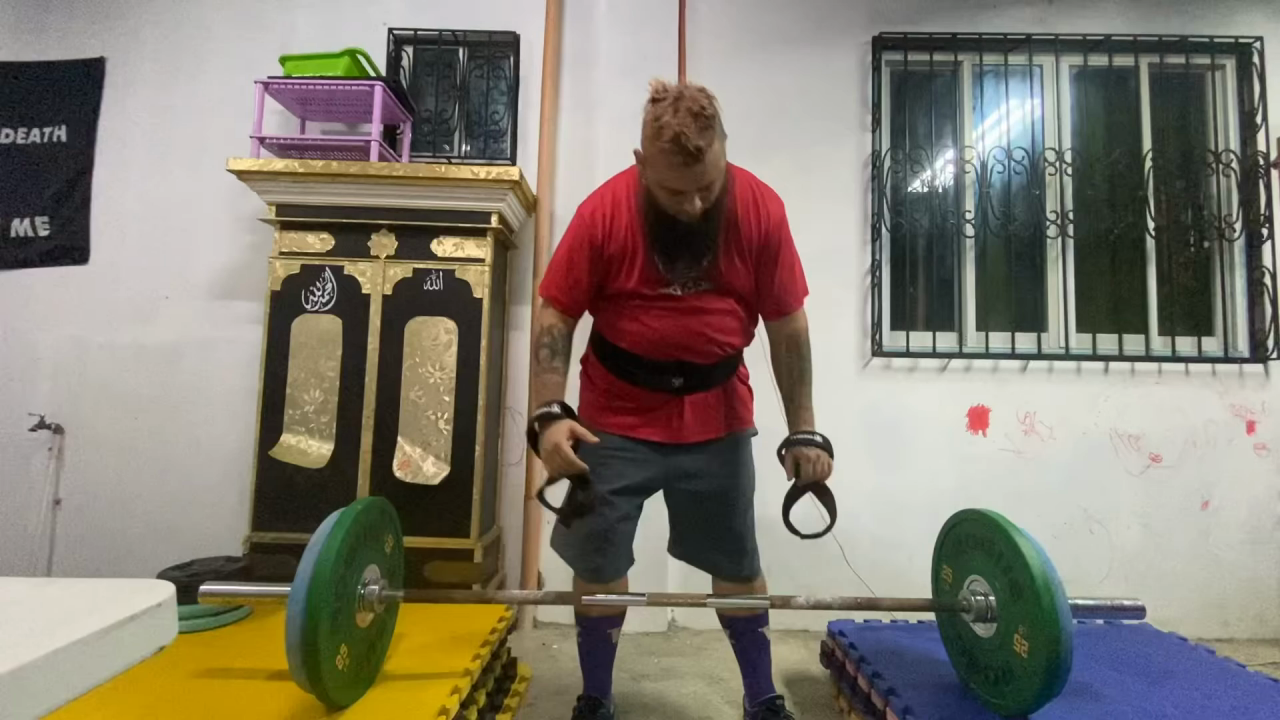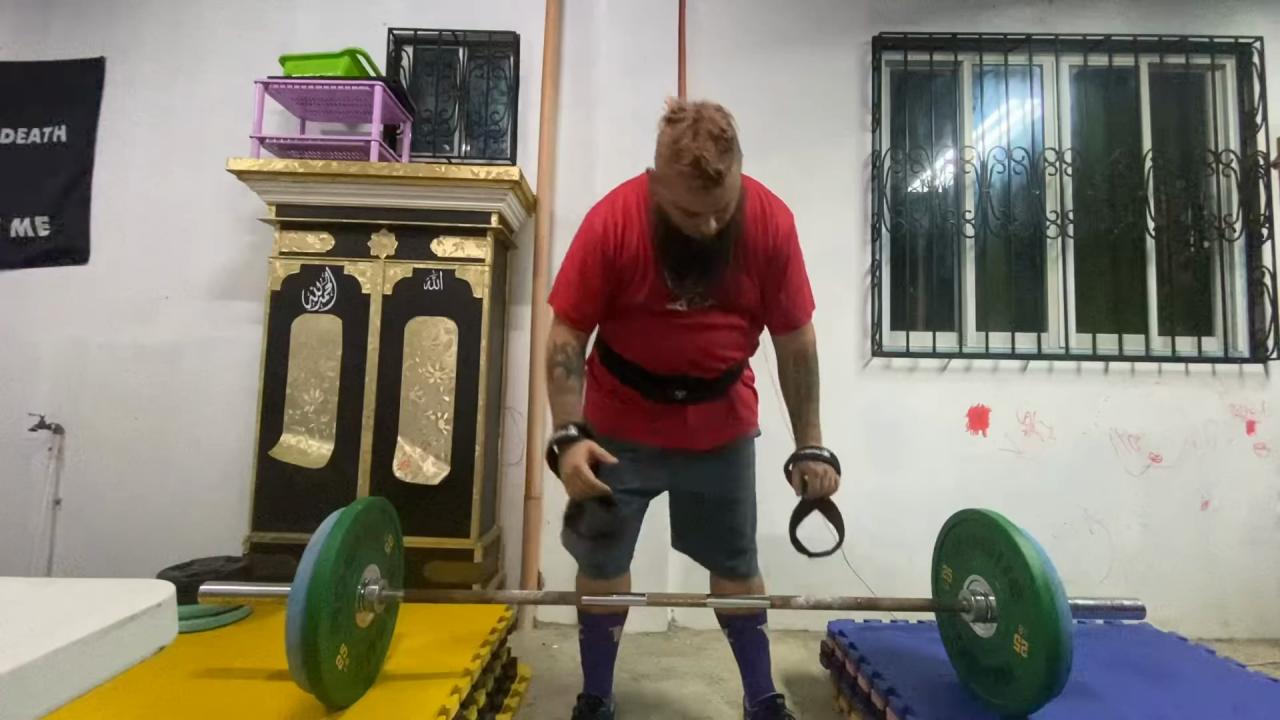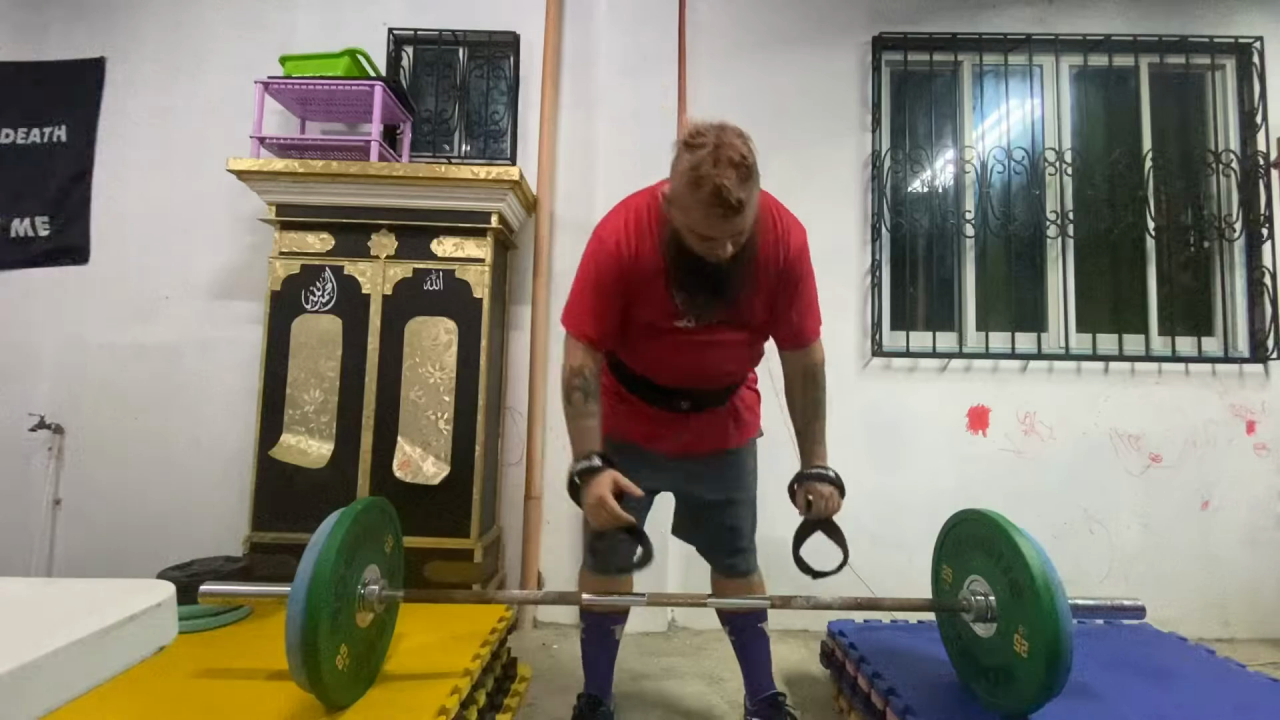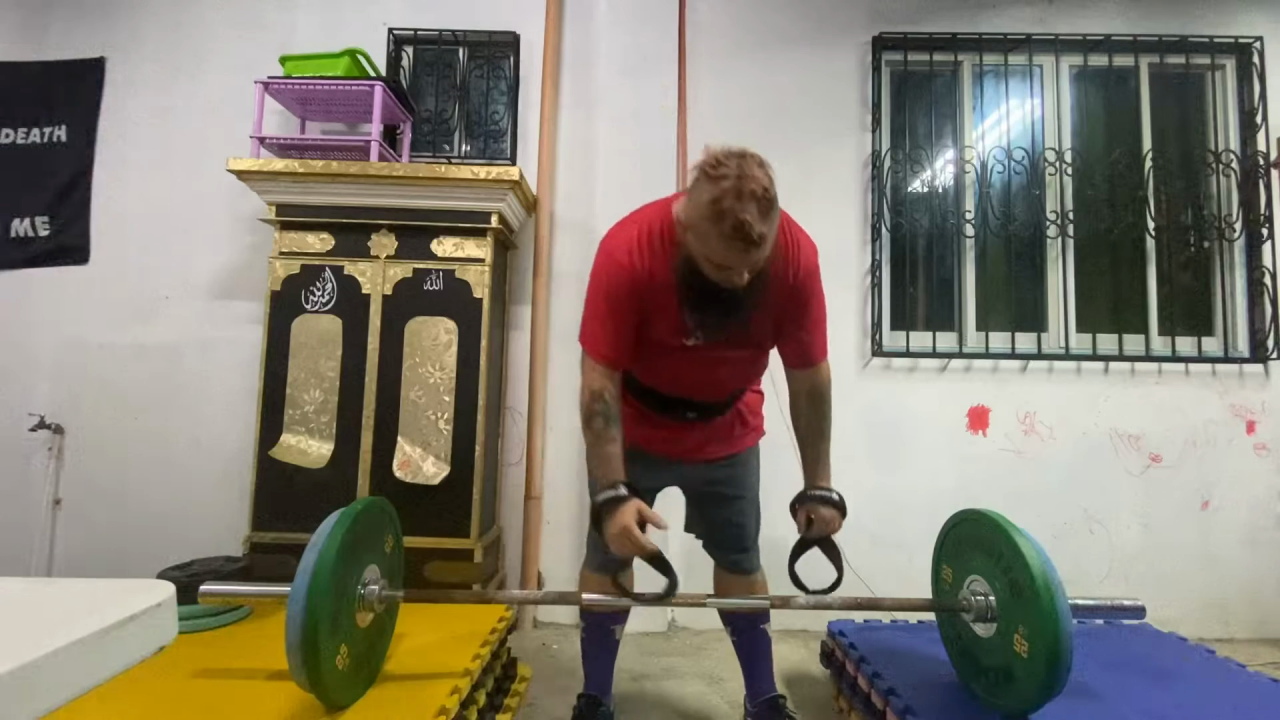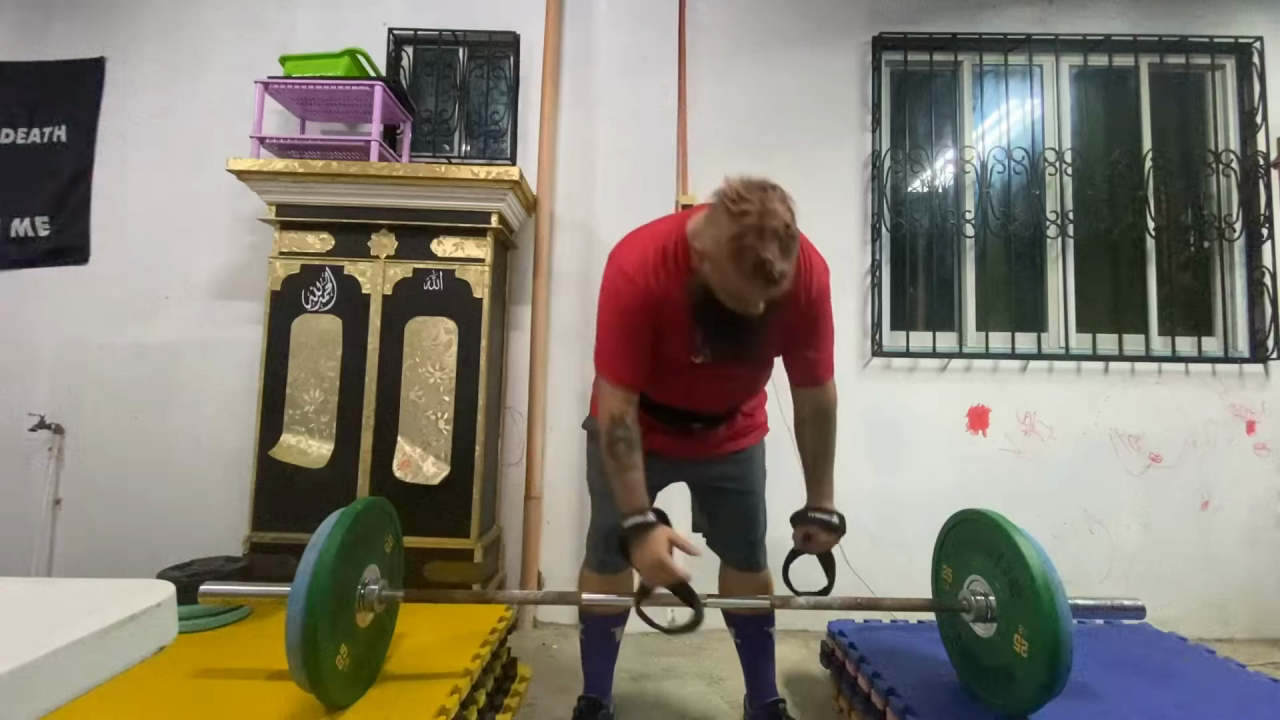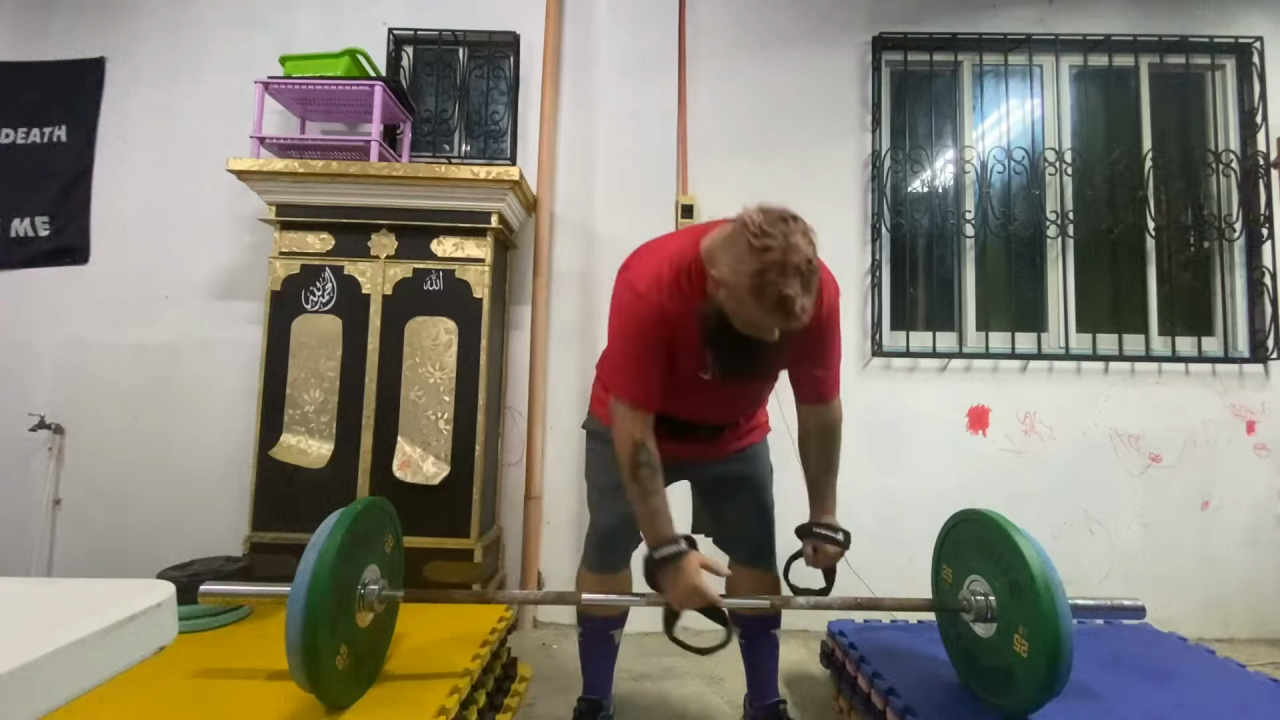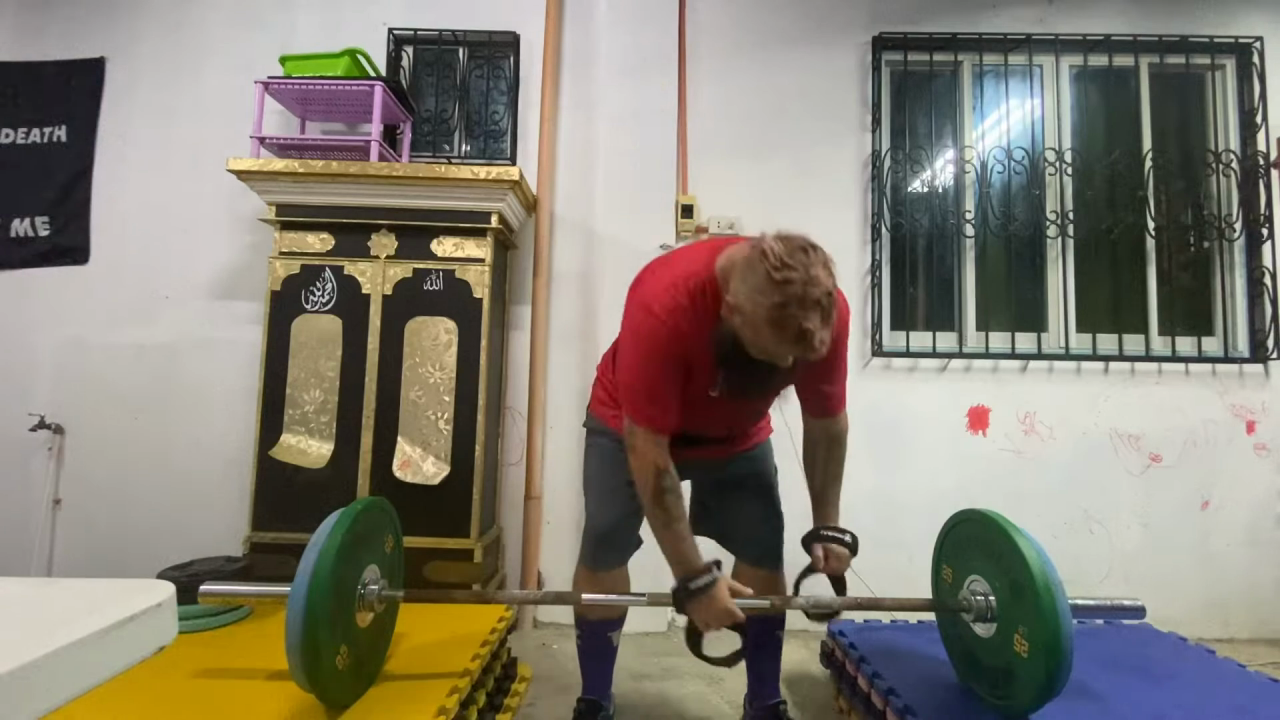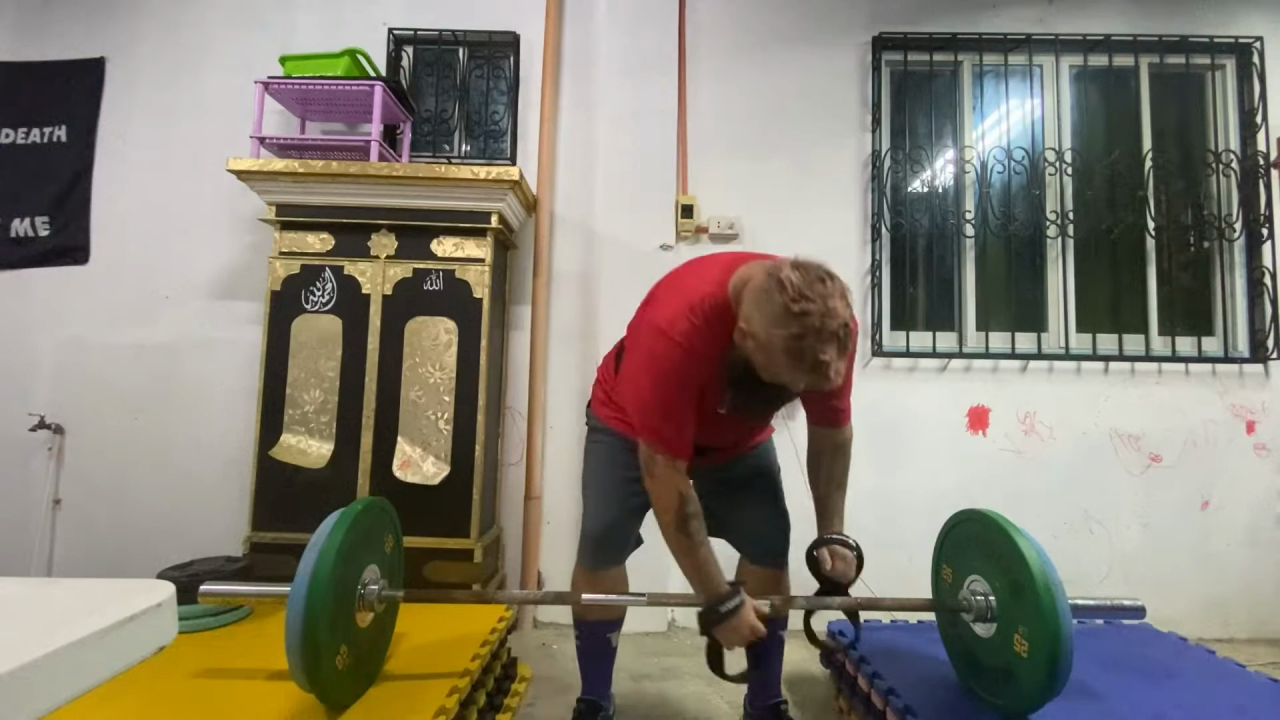
dt=0.1s
person 1, frame 1
left shoulder: (760, 208)
right shoulder: (603, 213)
left elbow: (788, 325)
right elbow: (553, 318)
left wrist: (803, 430)
right wrist: (548, 415)
left hip: (717, 421)
right hip: (614, 421)
left knee: (737, 563)
right knee: (598, 562)
person 1, frame 2
left shoulder: (770, 220)
right shoulder: (612, 223)
left elbow: (796, 339)
right elbow: (566, 333)
left wrist: (810, 445)
right wrist: (567, 435)
left hip: (720, 424)
right hip: (622, 425)
left knee: (735, 562)
right knee: (602, 560)
person 1, frame 3
left shoulder: (783, 235)
right shoulder: (619, 237)
left elbow: (803, 357)
right elbow: (582, 358)
left wrist: (814, 464)
right wrist: (588, 466)
left hip: (723, 428)
right hip: (628, 426)
left knee: (735, 558)
right knee: (607, 554)
person 1, frame 4
left shoulder: (794, 252)
right shoulder: (629, 250)
left elbow: (809, 375)
right elbow: (599, 380)
left wrist: (818, 483)
right wrist: (610, 494)
left hip: (728, 429)
right hip: (637, 427)
left knee: (740, 557)
right knee: (608, 554)
person 1, frame 5
left shoulder: (806, 272)
right shoulder: (639, 268)
left elbow: (814, 393)
right elbow: (616, 405)
left wrist: (820, 500)
right wrist: (637, 523)
left hip: (731, 430)
right hip: (637, 418)
left knee: (748, 558)
right knee: (609, 552)
person 1, frame 6
left shoulder: (816, 290)
right shoulder: (651, 285)
left elbow: (820, 409)
right elbow: (633, 429)
left wrist: (823, 515)
right wrist: (668, 551)
left hip: (735, 433)
right hip: (638, 425)
left knee: (756, 555)
right knee: (607, 551)
person 1, frame 7
left shoulder: (825, 307)
right shoulder: (664, 305)
left elbow: (827, 422)
right elbow: (647, 453)
left wrist: (828, 525)
right wrist: (695, 578)
left hip: (737, 434)
right hip: (630, 422)
left knee: (764, 550)
right knee: (602, 546)
person 1, frame 8
left shoulder: (831, 325)
right shoulder: (674, 326)
left elbow: (832, 431)
right elbow: (665, 475)
left wrist: (833, 532)
right wrist: (719, 600)
left hip: (739, 437)
right hip: (632, 424)
left knee: (770, 549)
right knee: (601, 545)
